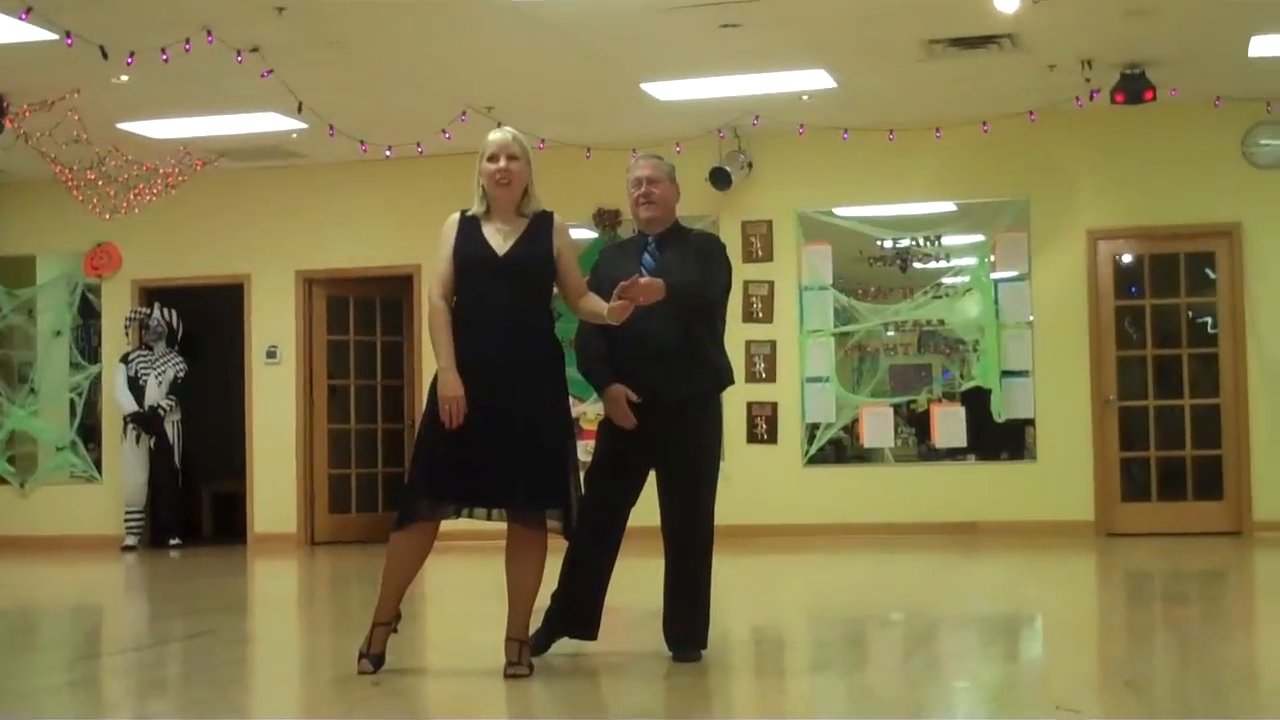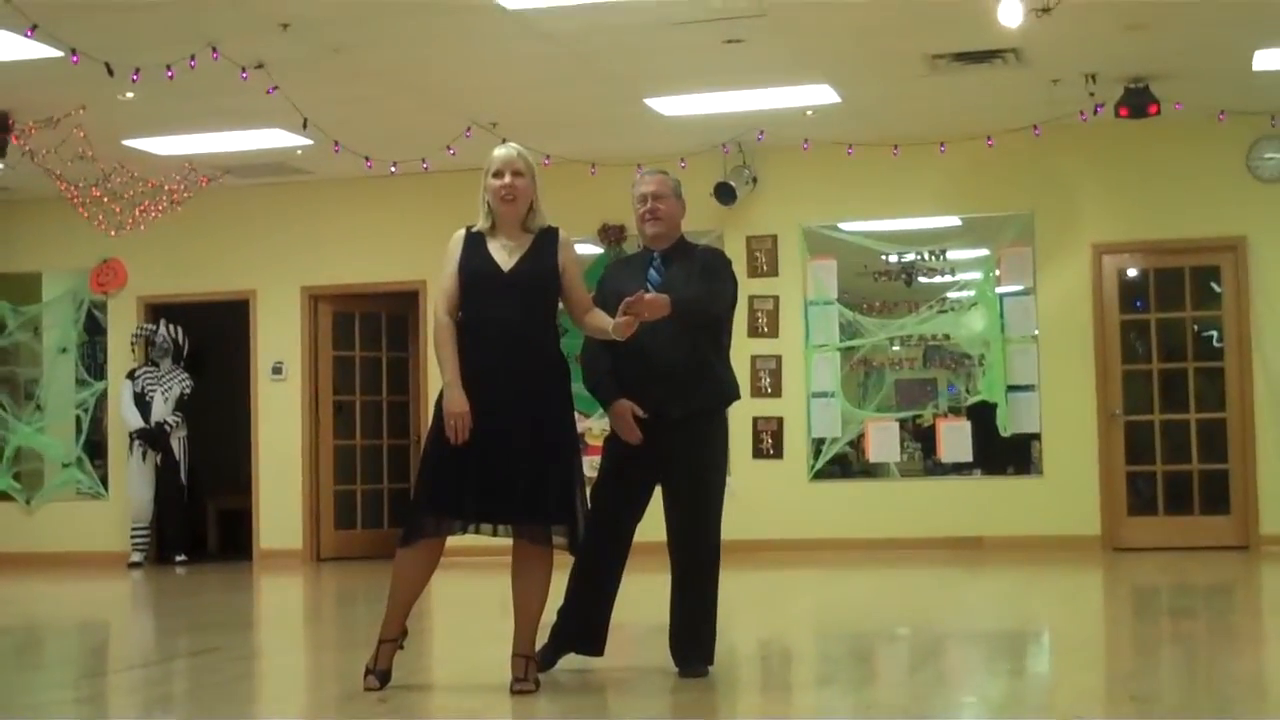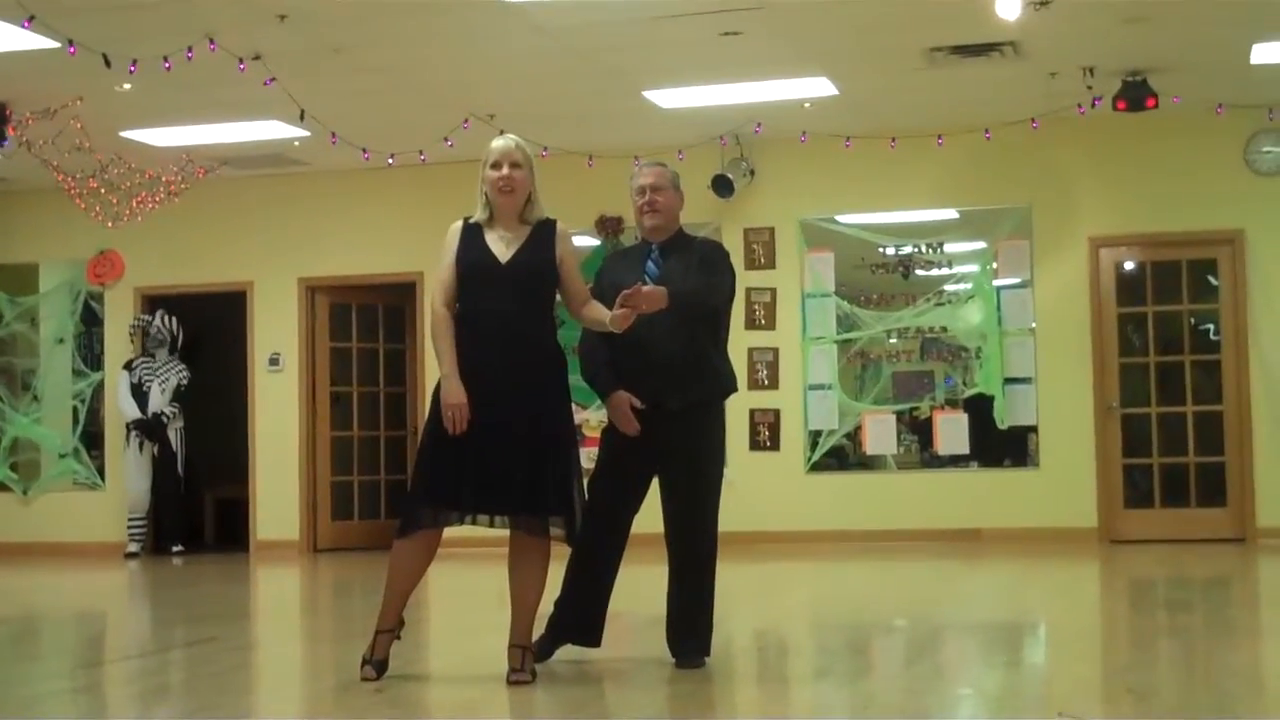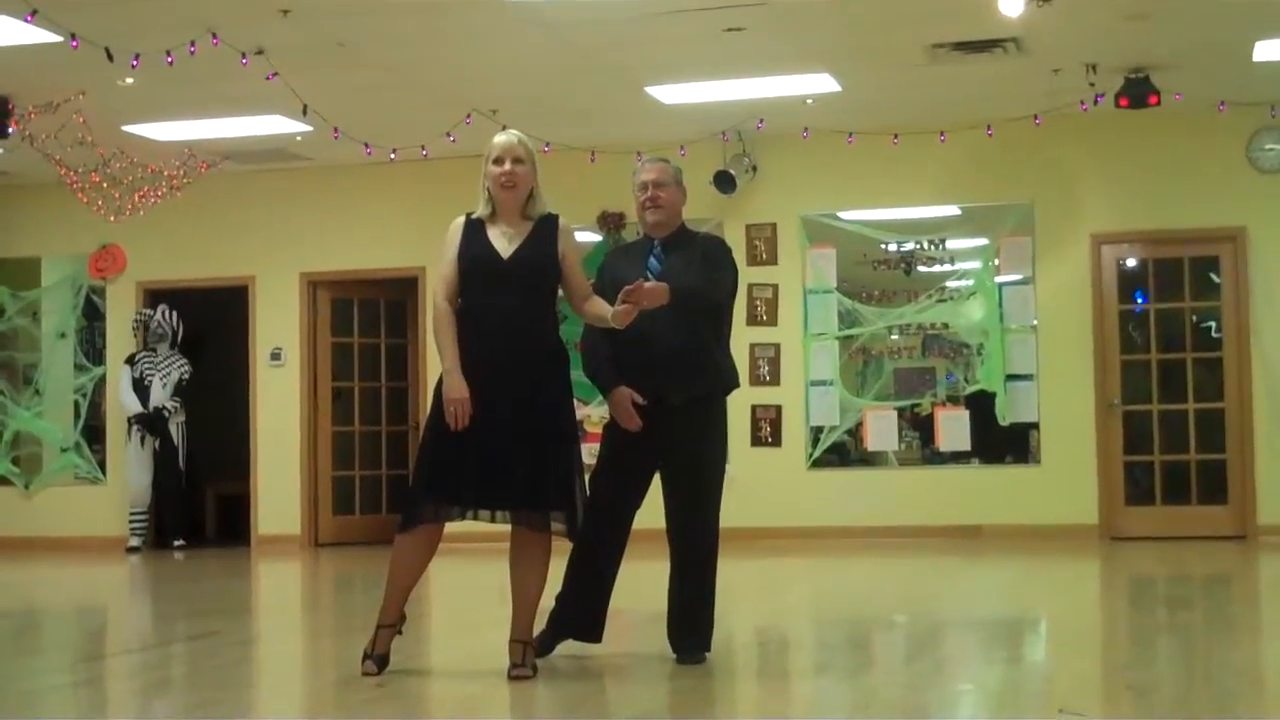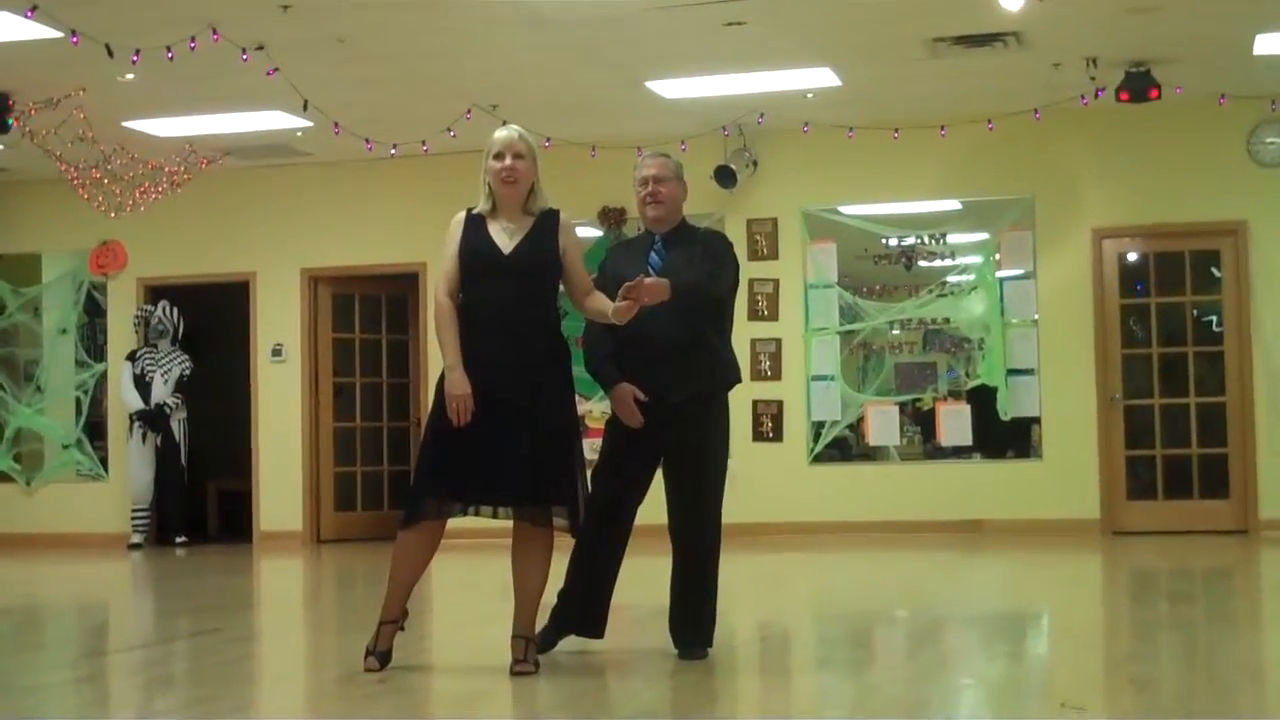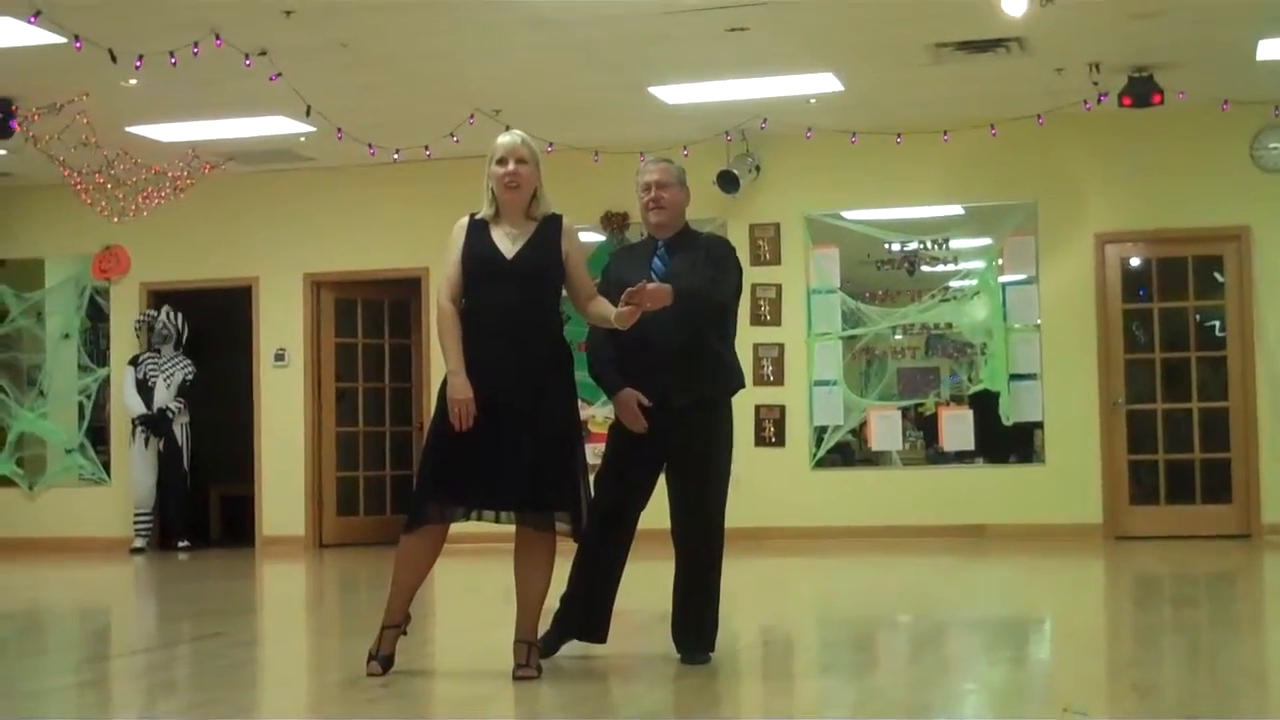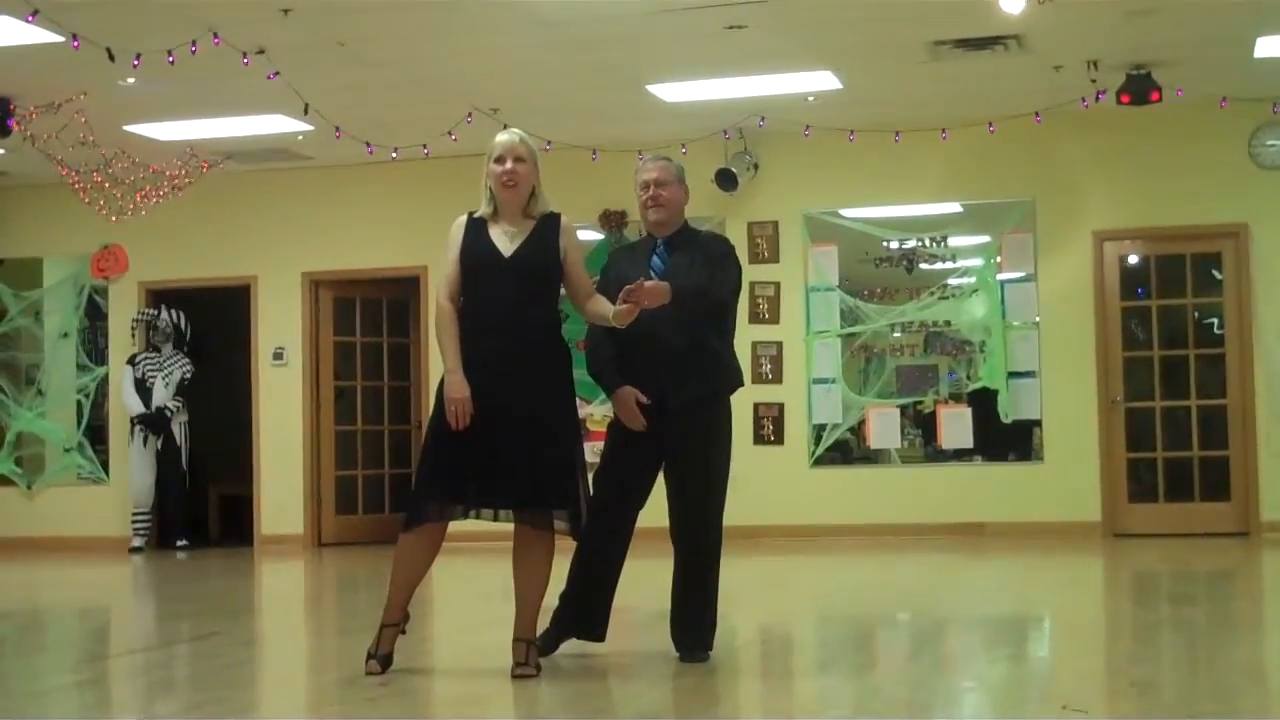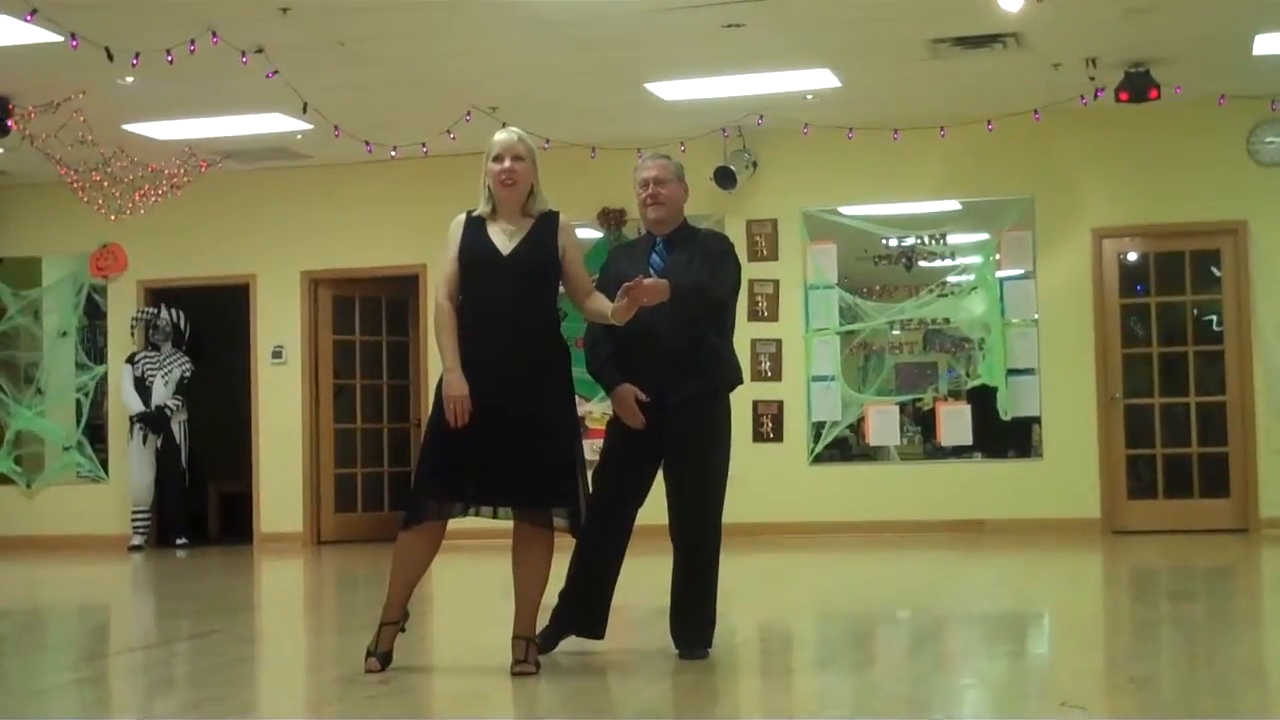
dt=0.2s
person 1, frame 1
left shoulder: (551, 228)
right shoulder: (458, 226)
left elbow: (578, 297)
right elbow: (438, 300)
left wrist: (612, 311)
right wrist: (447, 373)
left hip: (533, 380)
right hip: (467, 377)
left knee: (529, 508)
right knee: (425, 501)
left ankle: (518, 638)
right ankle: (382, 621)
person 1, frame 2
left shoulder: (556, 244)
right shoulder: (464, 242)
left elbow: (583, 312)
right elbow: (444, 316)
left wrist: (616, 327)
right wrist: (452, 388)
left hip: (538, 395)
right hip: (472, 393)
left knee: (535, 525)
right knee: (431, 518)
left ankle: (523, 654)
right ankle: (389, 638)
person 1, frame 3
left shoulder: (553, 236)
right shoulder: (461, 233)
left elbow: (580, 304)
right elbow: (441, 307)
left wrist: (614, 319)
right wrist: (450, 380)
left hip: (536, 387)
right hip: (469, 385)
left knee: (532, 516)
right knee: (429, 508)
left ankle: (520, 644)
right ankle: (385, 628)
person 1, frame 4
left shoulder: (555, 231)
right shoulder: (463, 229)
left elbow: (582, 299)
right elbow: (443, 303)
left wrist: (615, 314)
right wrist: (452, 375)
left hip: (537, 382)
right hip: (471, 380)
left knee: (533, 510)
right knee: (430, 503)
left ankle: (521, 640)
right ankle: (387, 624)
person 1, frame 5
left shoulder: (557, 226)
right shoulder: (464, 224)
left elbow: (583, 295)
right elbow: (444, 298)
left wrist: (616, 310)
right wrist: (454, 371)
left hip: (540, 378)
right hip: (473, 376)
left knee: (536, 506)
right knee: (432, 499)
left ankle: (524, 636)
right ankle: (389, 620)
person 1, frame 6
left shoulder: (559, 231)
right shoulder: (467, 229)
left elbow: (586, 300)
right elbow: (447, 303)
left wrist: (617, 317)
right wrist: (456, 376)
left hip: (542, 384)
right hip: (474, 381)
left knee: (537, 511)
right knee: (434, 504)
left ankle: (525, 641)
right ankle: (391, 625)
person 1, frame 7
left shoulder: (558, 229)
right shoulder: (465, 228)
left elbow: (585, 298)
right elbow: (446, 302)
left wrist: (618, 314)
right wrist: (453, 374)
left hip: (540, 381)
right hip: (473, 379)
left knee: (537, 509)
right knee: (434, 502)
left ankle: (525, 639)
right ankle: (390, 622)
person 1, frame 8
left shoulder: (556, 228)
right shoulder: (464, 226)
left elbow: (583, 296)
right elbow: (445, 300)
left wrist: (616, 310)
right wrist: (452, 373)
left hip: (540, 379)
right hip: (472, 377)
left knee: (536, 505)
right knee: (432, 498)
left ankle: (524, 636)
right ankle: (390, 620)
person 2, frame 1
left shoulder: (705, 249)
right shoulder: (611, 259)
left elbow: (710, 297)
right elbow: (588, 329)
left wrist: (663, 290)
right wrist: (605, 384)
left hip: (691, 405)
right hip: (626, 404)
left knee: (689, 523)
right knee: (597, 515)
left ankle: (686, 634)
right ankle: (563, 620)
person 2, frame 2
left shoulder: (710, 264)
right shoulder: (616, 274)
left elbow: (715, 312)
right elbow: (593, 345)
left wrist: (668, 306)
right wrist: (611, 399)
left hip: (696, 420)
right hip: (632, 420)
left knee: (695, 538)
right knee: (603, 531)
left ankle: (693, 650)
right ankle: (569, 635)
person 2, frame 3
left shoulder: (708, 256)
right shoulder: (614, 266)
left elbow: (713, 304)
right elbow: (591, 336)
left wrist: (666, 298)
right wrist: (609, 390)
left hip: (694, 412)
right hip: (629, 411)
left knee: (692, 529)
right knee: (601, 522)
left ankle: (689, 641)
right ankle: (567, 626)
person 2, frame 4
left shoulder: (711, 252)
right shoulder: (617, 262)
left elbow: (715, 300)
right elbow: (594, 332)
left wrist: (668, 294)
right wrist: (611, 386)
left hip: (696, 407)
right hip: (631, 406)
left knee: (694, 526)
right knee: (602, 517)
left ankle: (690, 636)
right ankle: (568, 621)
person 2, frame 5
left shoulder: (712, 247)
right shoulder: (618, 257)
left elbow: (716, 294)
right elbow: (595, 328)
left wrist: (668, 289)
right wrist: (613, 383)
left hip: (698, 402)
right hip: (633, 402)
left knee: (695, 522)
right knee: (604, 512)
left ankle: (692, 632)
right ankle: (570, 617)
person 2, frame 6
left shoulder: (715, 252)
right shoulder: (621, 262)
left elbow: (719, 299)
right elbow: (599, 334)
left wrist: (670, 295)
right wrist: (616, 388)
left hip: (701, 407)
right hip: (637, 406)
left knee: (699, 526)
right knee: (608, 517)
left ankle: (695, 637)
right ankle: (573, 621)
person 2, frame 7
left shoulder: (714, 250)
right shoulder: (620, 261)
left elbow: (718, 298)
right elbow: (598, 331)
left wrist: (669, 293)
right wrist: (615, 386)
left hip: (700, 405)
right hip: (635, 405)
left knee: (698, 525)
right knee: (606, 515)
left ankle: (694, 635)
right ankle: (572, 620)
person 2, frame 8
left shoulder: (713, 248)
right shoulder: (619, 259)
left elbow: (716, 296)
right elbow: (597, 328)
left wrist: (668, 290)
right wrist: (614, 383)
left hip: (699, 402)
right hip: (634, 402)
left knee: (696, 522)
right knee: (606, 513)
left ankle: (693, 632)
right ankle: (571, 617)
person 3, frame 1
left shoulder: (177, 362)
right shoulder: (129, 358)
left elbow: (175, 395)
right elbow: (120, 390)
left wrist: (156, 414)
right wrist: (136, 415)
left hip: (166, 426)
right hip: (135, 425)
left knee: (167, 479)
right knee: (134, 479)
left ankle: (170, 532)
right ankle: (132, 533)
person 3, frame 2
left shoulder: (183, 379)
right shoulder: (135, 375)
left elbow: (182, 411)
right elbow: (126, 406)
left wrist: (162, 430)
right wrist: (142, 430)
left hip: (172, 442)
right hip: (141, 442)
left knee: (173, 495)
right knee: (141, 495)
left ankle: (176, 549)
right ankle: (138, 549)
person 3, frame 3
left shoulder: (179, 370)
right shoulder: (132, 366)
left elbow: (179, 402)
right elbow: (123, 397)
left wrist: (159, 421)
right wrist: (139, 421)
left hip: (168, 433)
right hip: (138, 432)
left knee: (170, 486)
right knee: (138, 486)
left ankle: (173, 539)
right ankle: (135, 539)
person 3, frame 4
left shoulder: (181, 364)
right shoulder: (134, 360)
left elbow: (180, 396)
right elbow: (124, 392)
left wrist: (161, 415)
right wrist: (140, 415)
left hip: (170, 427)
right hip: (139, 427)
left knee: (171, 481)
right knee: (139, 481)
left ankle: (174, 534)
right ankle: (136, 534)
person 3, frame 5
left shoulder: (182, 360)
right shoulder: (135, 357)
left elbow: (181, 392)
right elbow: (126, 389)
left wrist: (163, 412)
right wrist: (142, 412)
left hip: (172, 424)
right hip: (141, 423)
left knee: (173, 476)
right knee: (141, 477)
left ankle: (176, 530)
right ankle: (138, 531)
person 3, frame 6
left shoulder: (185, 365)
right shoulder: (137, 362)
left elbow: (184, 397)
right elbow: (129, 393)
left wrist: (165, 416)
right wrist: (144, 416)
left hip: (174, 428)
right hip: (144, 428)
left knee: (176, 482)
right knee: (143, 481)
left ankle: (179, 535)
right ankle: (141, 535)
person 3, frame 7
left shoulder: (183, 363)
right shoulder: (135, 361)
left elbow: (182, 395)
right elbow: (127, 393)
left wrist: (163, 415)
right wrist: (143, 416)
left hip: (173, 427)
right hip: (142, 427)
left knee: (175, 481)
right knee: (142, 481)
left ankle: (178, 534)
right ankle: (139, 534)
person 3, frame 8
left shoulder: (182, 362)
right shoulder: (135, 359)
left elbow: (182, 394)
right elbow: (127, 391)
left wrist: (163, 414)
right wrist: (143, 415)
left hip: (173, 426)
right hip: (142, 426)
left knee: (174, 479)
right knee: (141, 480)
left ankle: (177, 533)
right ankle: (139, 533)
